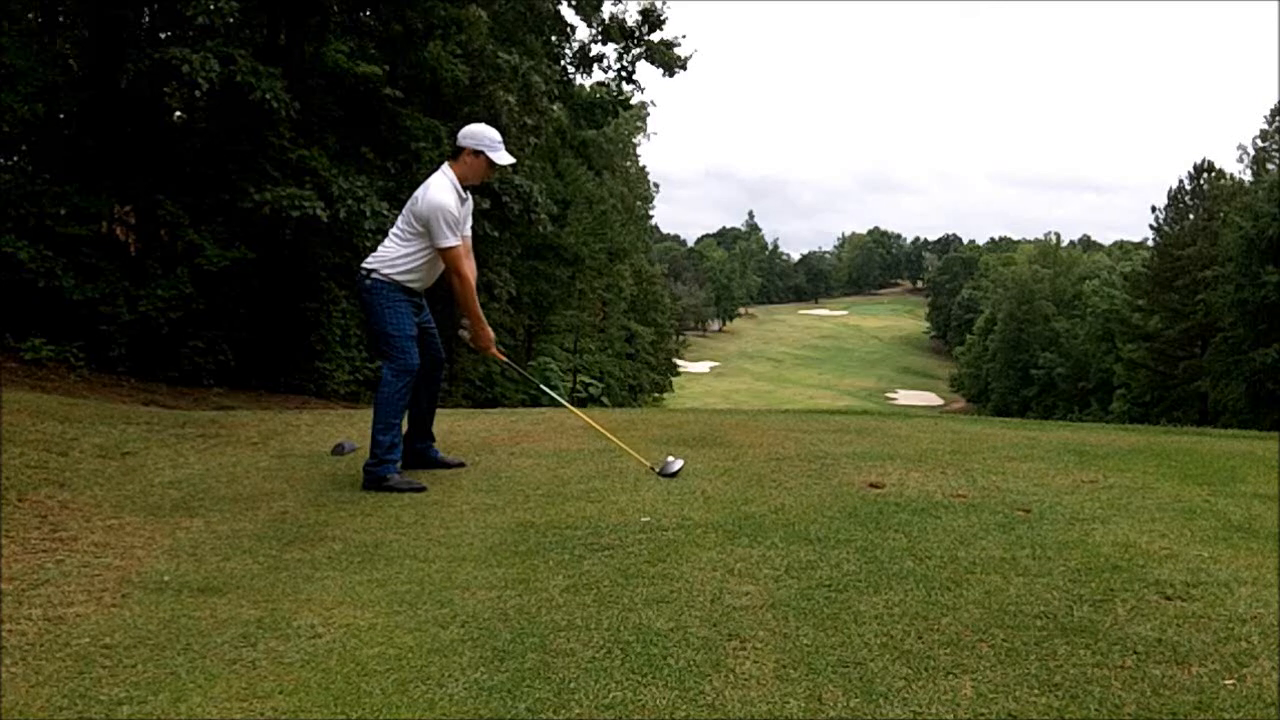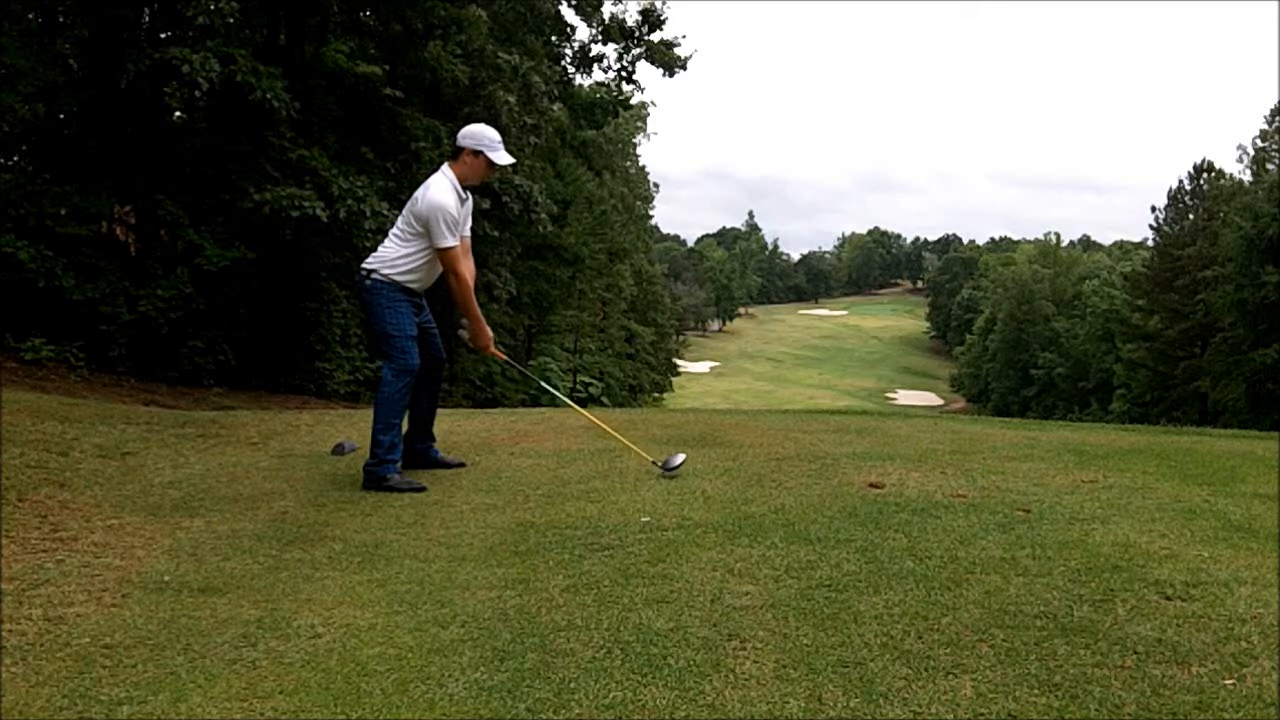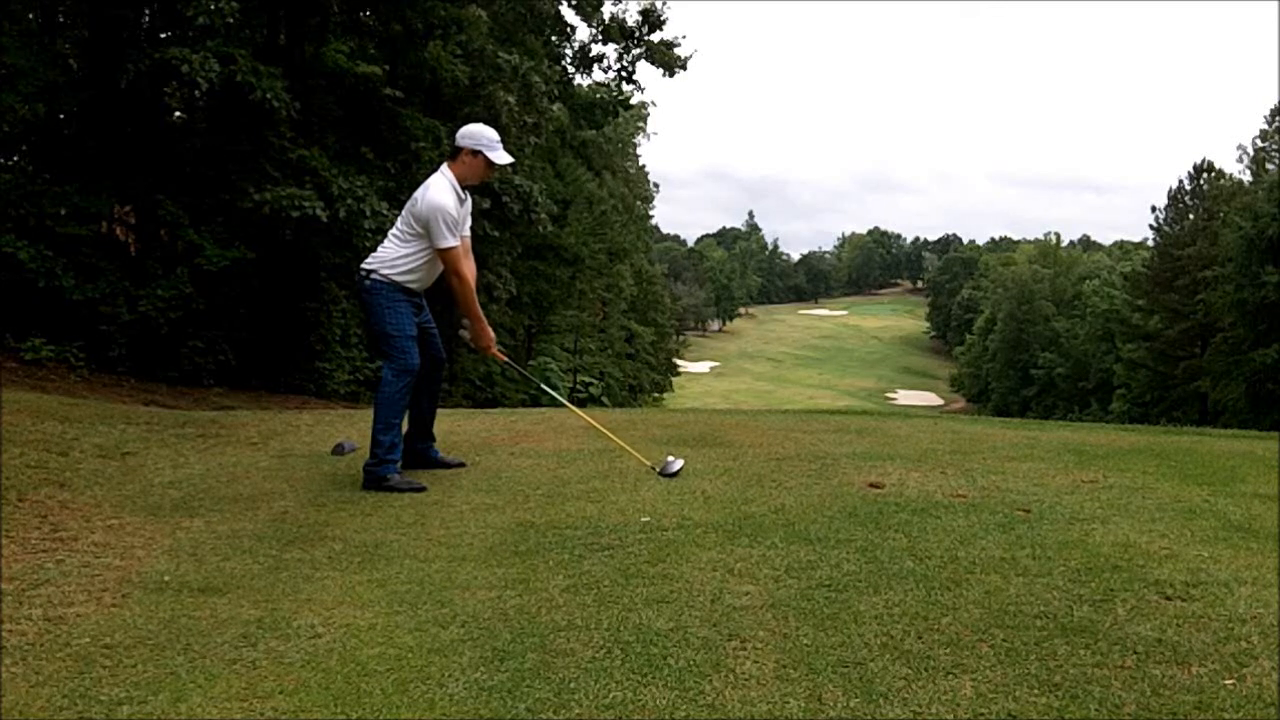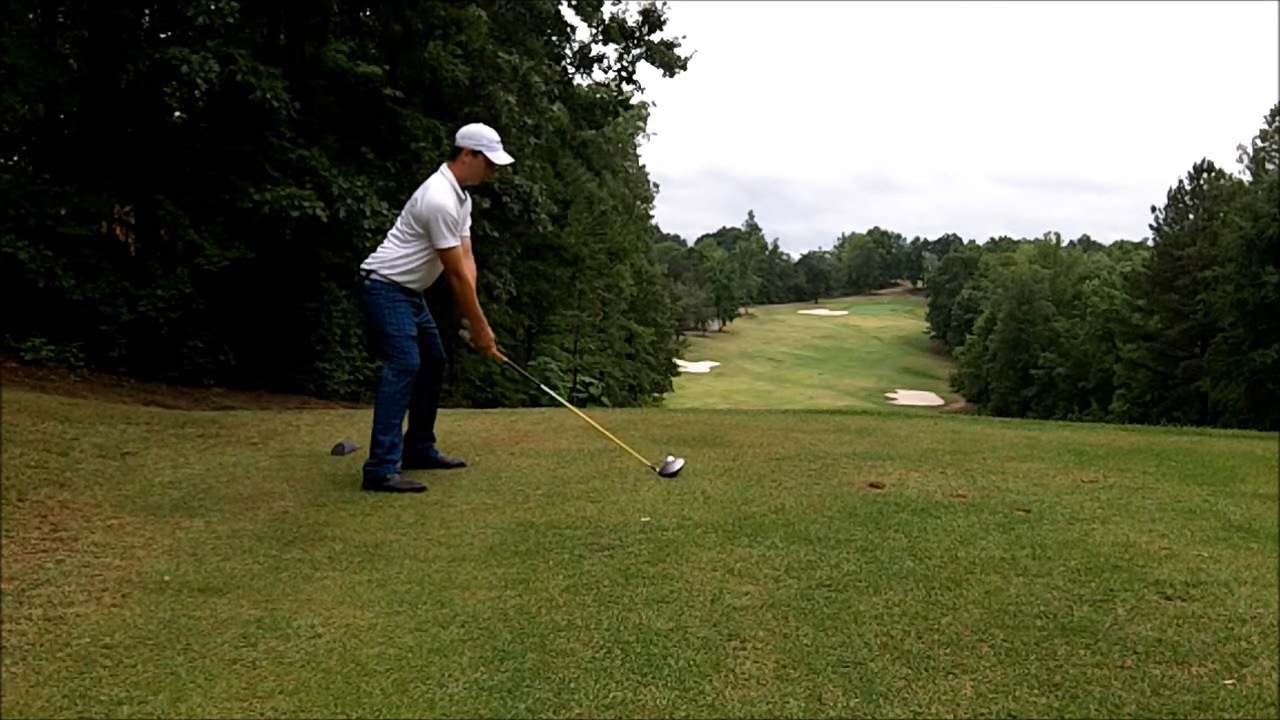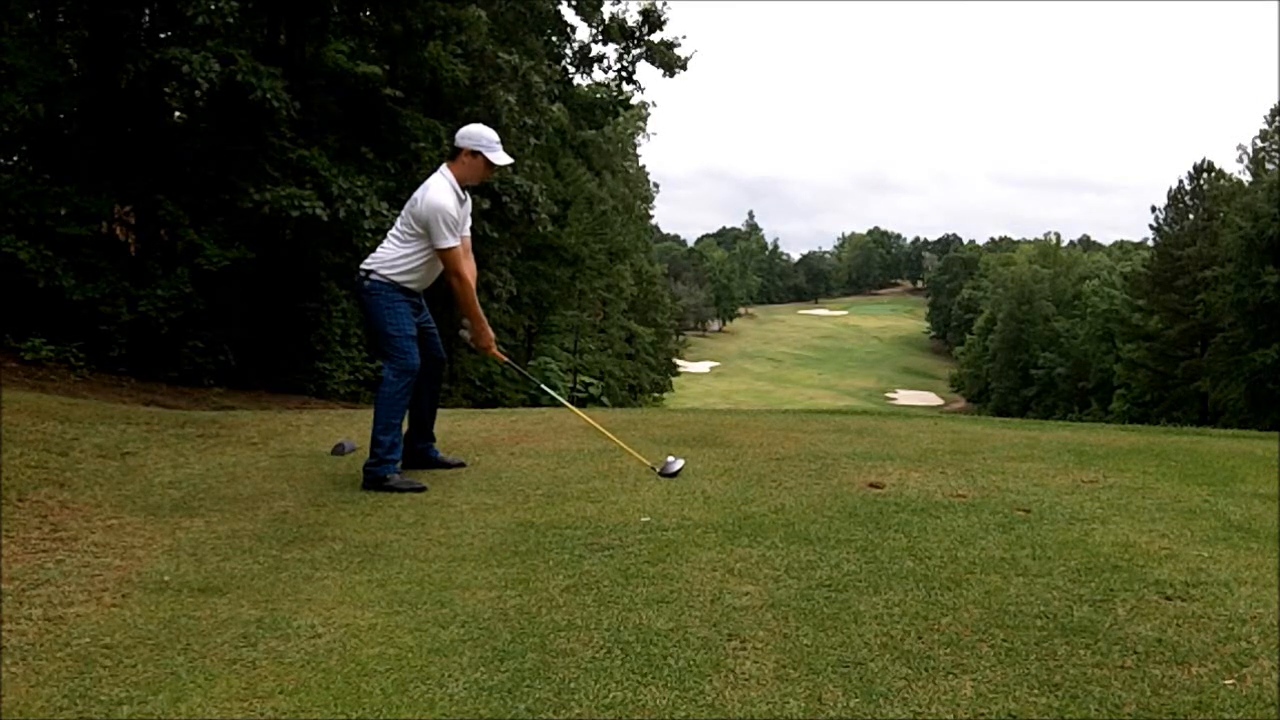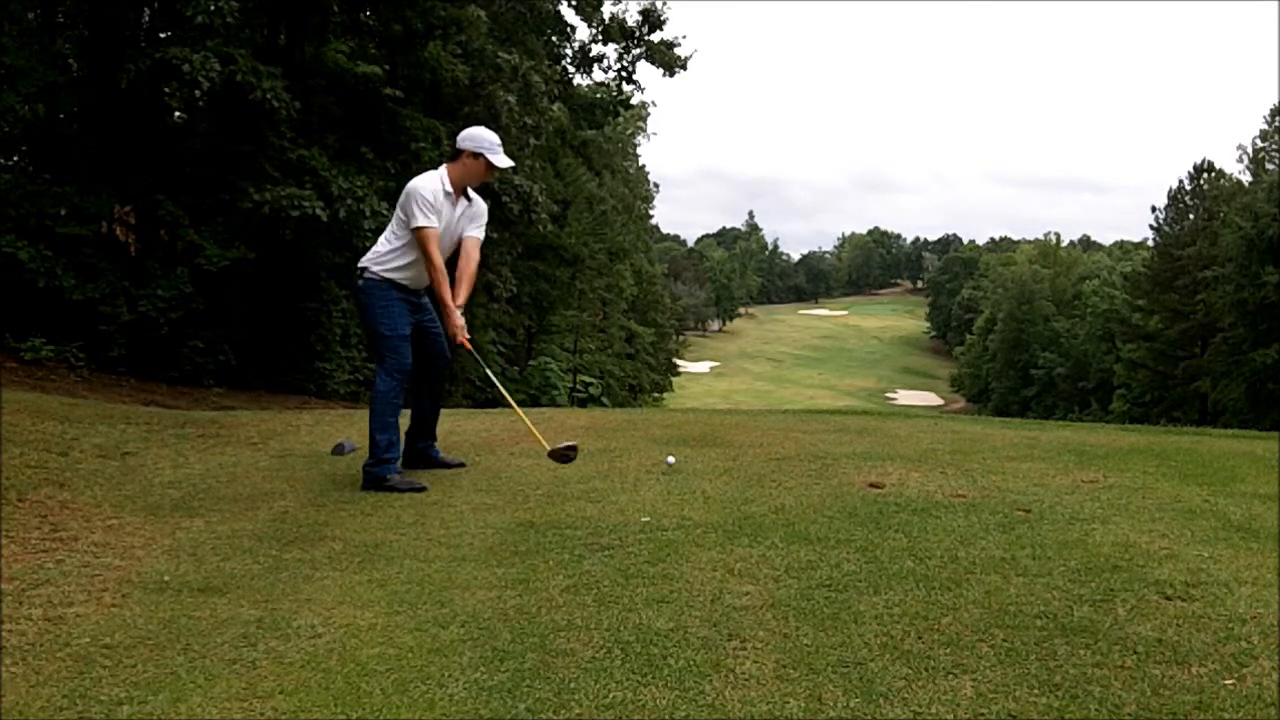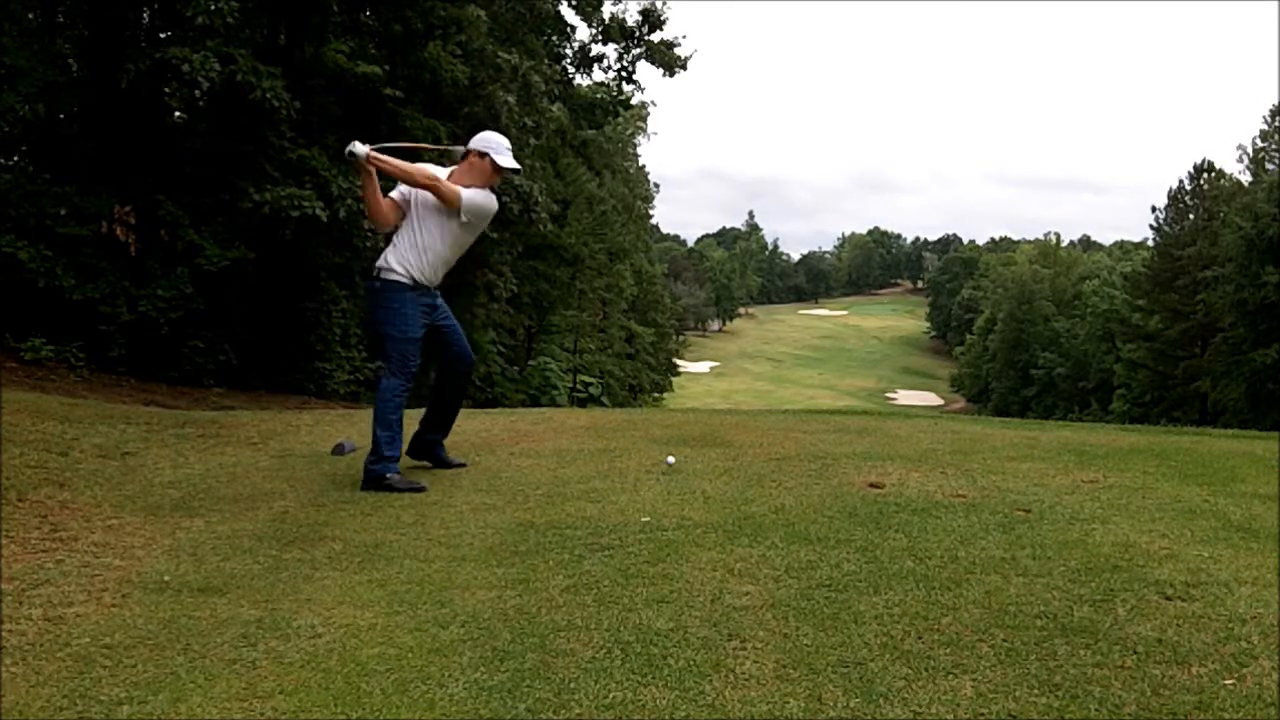
dt=0.5s
person 1, frame 1
left shoulder: (462, 196)
right shoulder: (441, 198)
left elbow: (467, 261)
right elbow: (457, 272)
left wrist: (470, 319)
right wrist: (480, 327)
left hip: (409, 289)
right hip: (385, 286)
left knee: (432, 362)
right knee: (403, 366)
left ankle: (417, 448)
right ankle: (381, 468)
person 1, frame 2
left shoulder: (461, 196)
right shoulder: (440, 198)
left elbow: (465, 262)
right elbow: (454, 273)
left wrist: (469, 319)
right wrist: (478, 326)
left hip: (409, 289)
right hip: (386, 286)
left knee: (432, 362)
right knee: (403, 366)
left ankle: (418, 449)
right ankle: (381, 468)
person 1, frame 3
left shoulder: (461, 195)
right shoulder: (440, 199)
left elbow: (466, 261)
right elbow: (457, 273)
left wrist: (471, 320)
right wrist: (480, 326)
left hip: (408, 290)
right hip: (385, 287)
left knee: (432, 362)
right knee: (403, 366)
left ankle: (418, 449)
right ankle: (381, 468)
person 1, frame 4
left shoulder: (460, 196)
right shoulder: (440, 199)
left elbow: (466, 261)
right elbow: (456, 273)
left wrist: (471, 319)
right wrist: (480, 326)
left hip: (408, 290)
right hip: (385, 287)
left knee: (433, 361)
right knee: (404, 366)
left ankle: (418, 449)
right ankle: (381, 468)
person 1, frame 5
left shoulder: (460, 196)
right shoulder: (439, 200)
left elbow: (467, 261)
right elbow: (456, 274)
left wrist: (471, 320)
right wrist: (480, 326)
left hip: (408, 291)
right hip: (384, 287)
left knee: (432, 361)
right knee: (404, 366)
left ankle: (418, 449)
right ankle: (381, 468)
person 1, frame 6
left shoulder: (476, 206)
right shoulder: (423, 188)
left elbow: (469, 260)
right elbow: (431, 256)
left wrist: (458, 308)
right wrist: (449, 311)
left hip: (413, 291)
right hip: (381, 285)
left knee: (436, 362)
right knee: (397, 366)
left ankle: (420, 448)
right ankle: (380, 469)
person 1, frame 7
left shoulder: (486, 203)
right shoulder: (423, 185)
left elbow: (432, 183)
right elbow: (384, 221)
left wrist: (373, 160)
right wrist: (368, 172)
left hip: (428, 293)
right hip: (397, 288)
left knee: (460, 362)
right knee: (400, 370)
left ankle: (428, 444)
right ankle: (381, 467)
